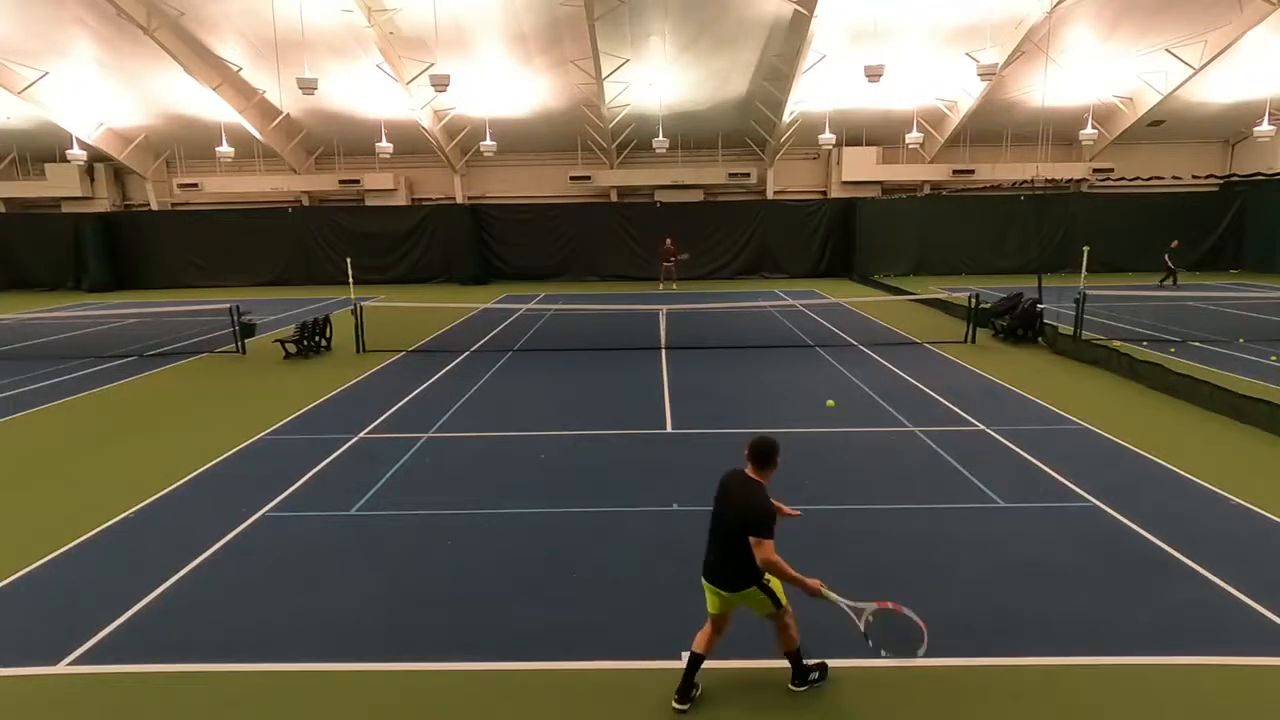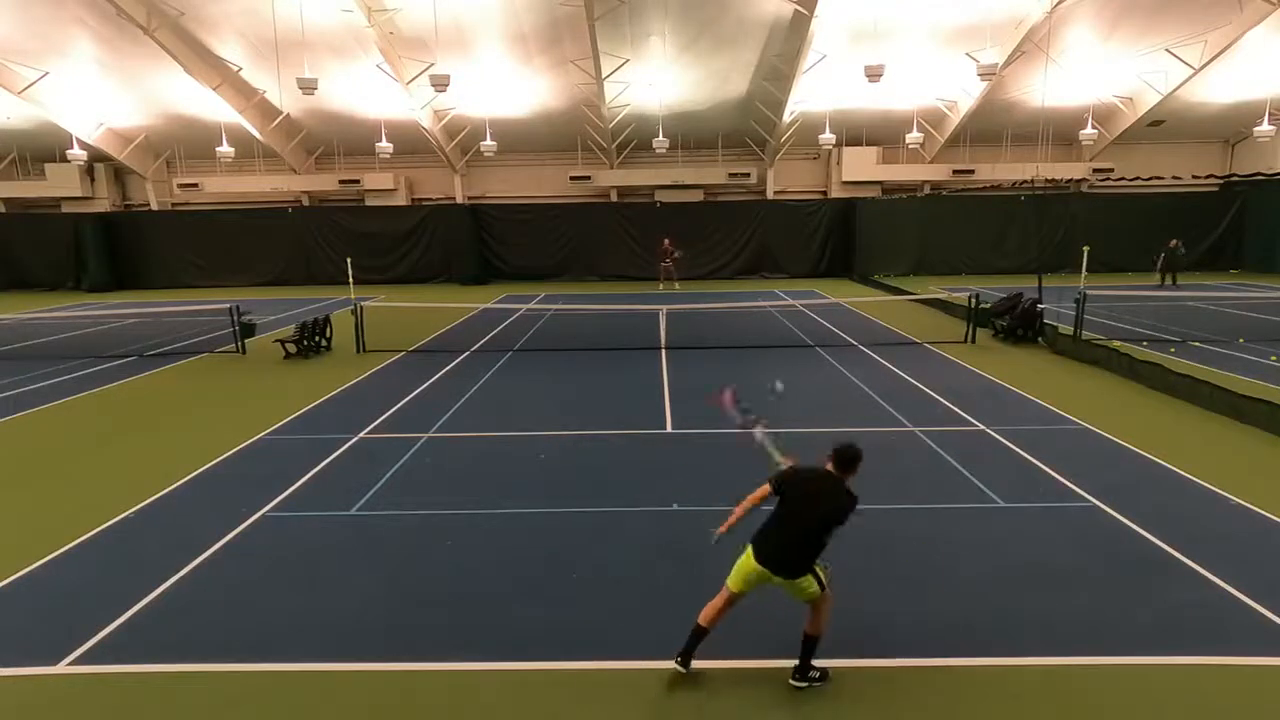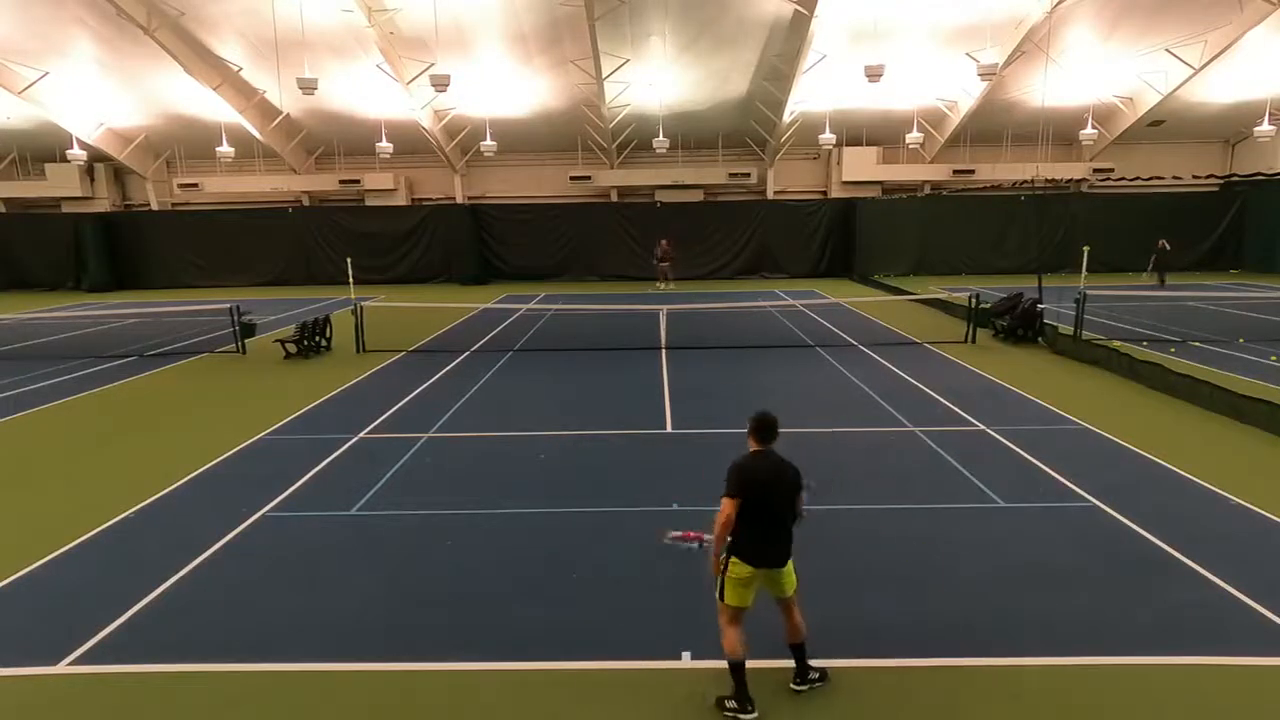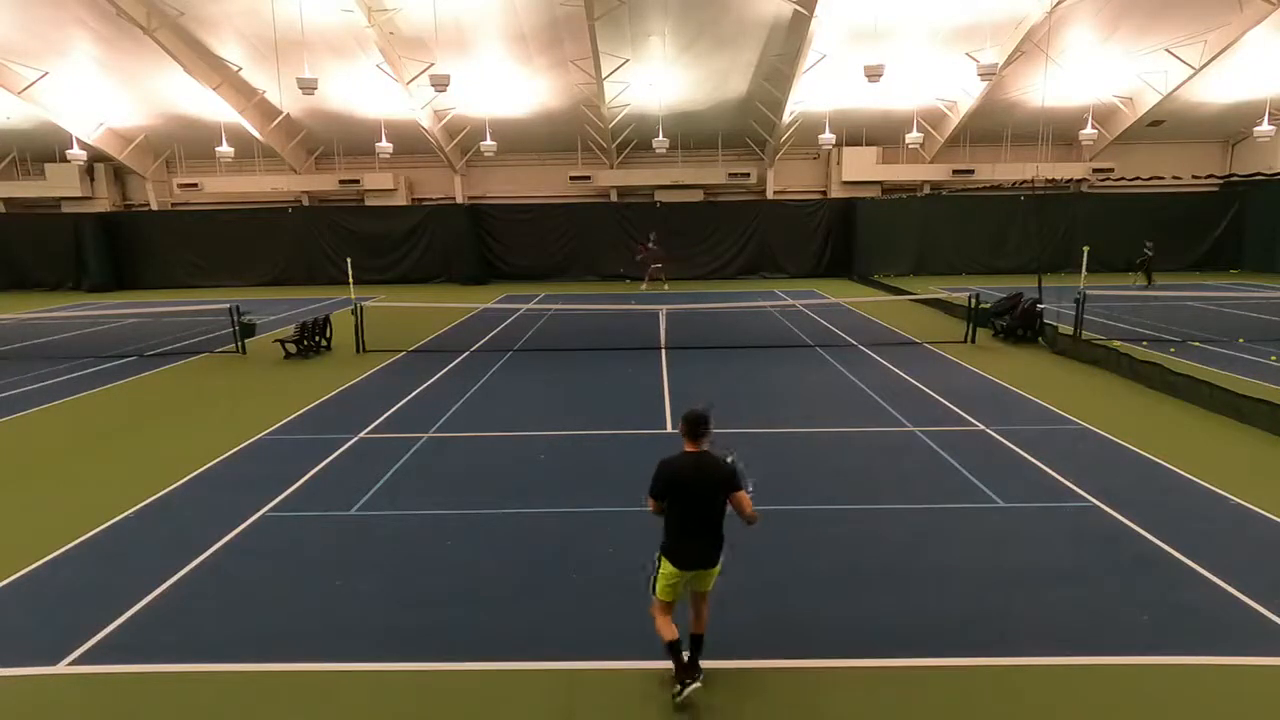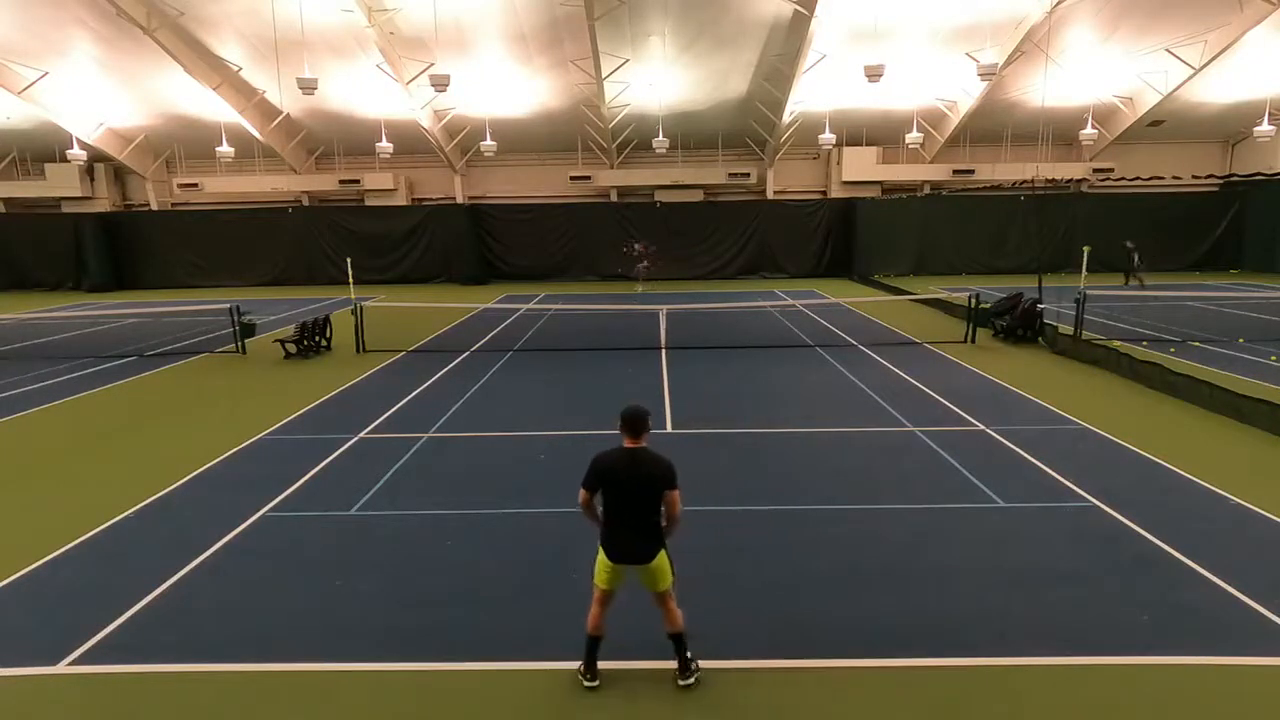
dt=0.5s
person 1, frame 1
left shoulder: (733, 477)
right shoulder: (759, 505)
right elbow: (765, 560)
right wrist: (803, 583)
left hip: (712, 574)
right hip: (742, 581)
left knee: (716, 624)
right knee: (784, 619)
left ankle: (684, 692)
right ankle: (800, 675)
person 1, frame 2
left shoulder: (798, 475)
right shoulder: (848, 501)
left elbow: (759, 495)
left wrist: (731, 519)
left hip: (760, 554)
right hip: (796, 568)
left knee: (725, 600)
right knee: (821, 602)
left ankle: (684, 657)
right ankle: (803, 670)
person 1, frame 3
left shoulder: (742, 467)
right shoulder: (791, 470)
left elbow: (726, 516)
right elbow: (797, 513)
left wrist: (716, 555)
left hip: (743, 557)
right hip: (780, 556)
left knee: (729, 622)
right knee: (789, 609)
right ankle: (803, 672)
person 1, frame 4
left shoulder: (667, 467)
right shoulder: (725, 469)
left elbow: (655, 508)
right elbow: (747, 514)
right wrist: (751, 517)
left hip: (675, 556)
right hip: (710, 556)
left knee: (661, 613)
right knee: (700, 603)
left ankle: (685, 675)
right ankle: (692, 666)
person 1, frame 5
left shoulder: (602, 461)
right shoulder: (664, 466)
left elbow: (584, 502)
right elbow: (674, 514)
right wrist: (664, 531)
left hip: (612, 549)
right hip: (650, 550)
left knee: (599, 603)
right knee: (667, 603)
left ankle: (590, 668)
right ankle: (685, 667)
